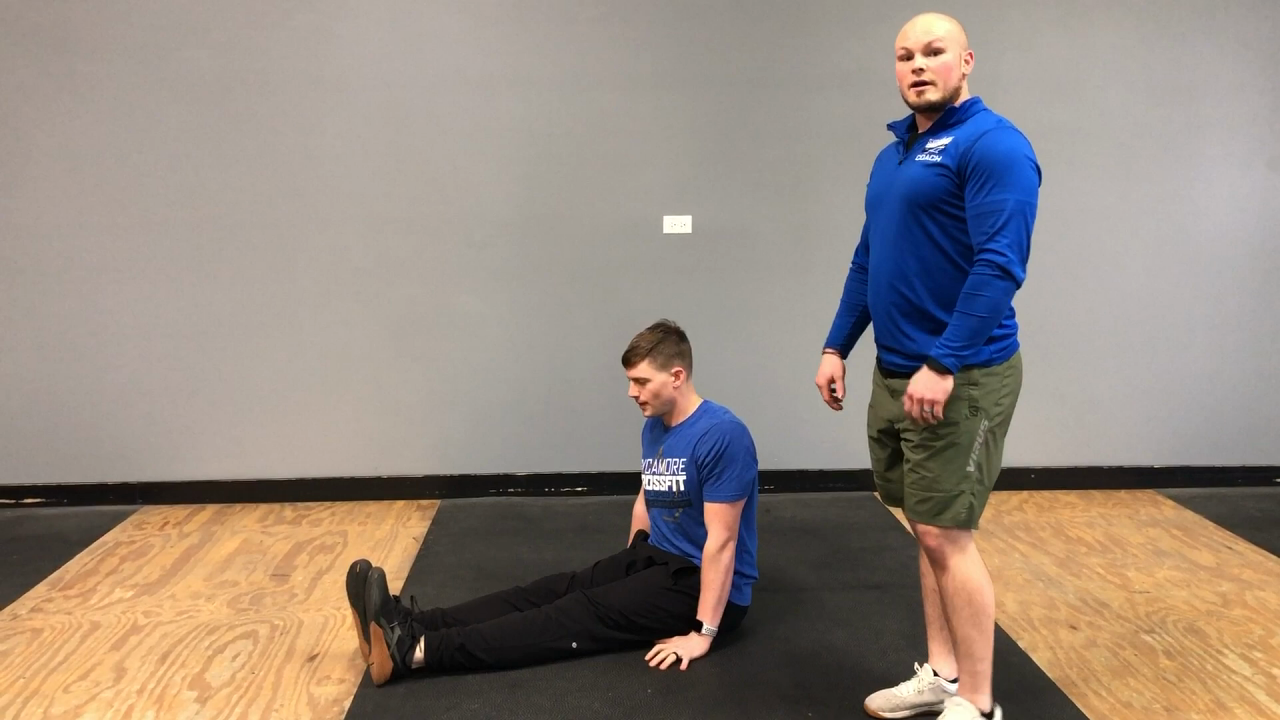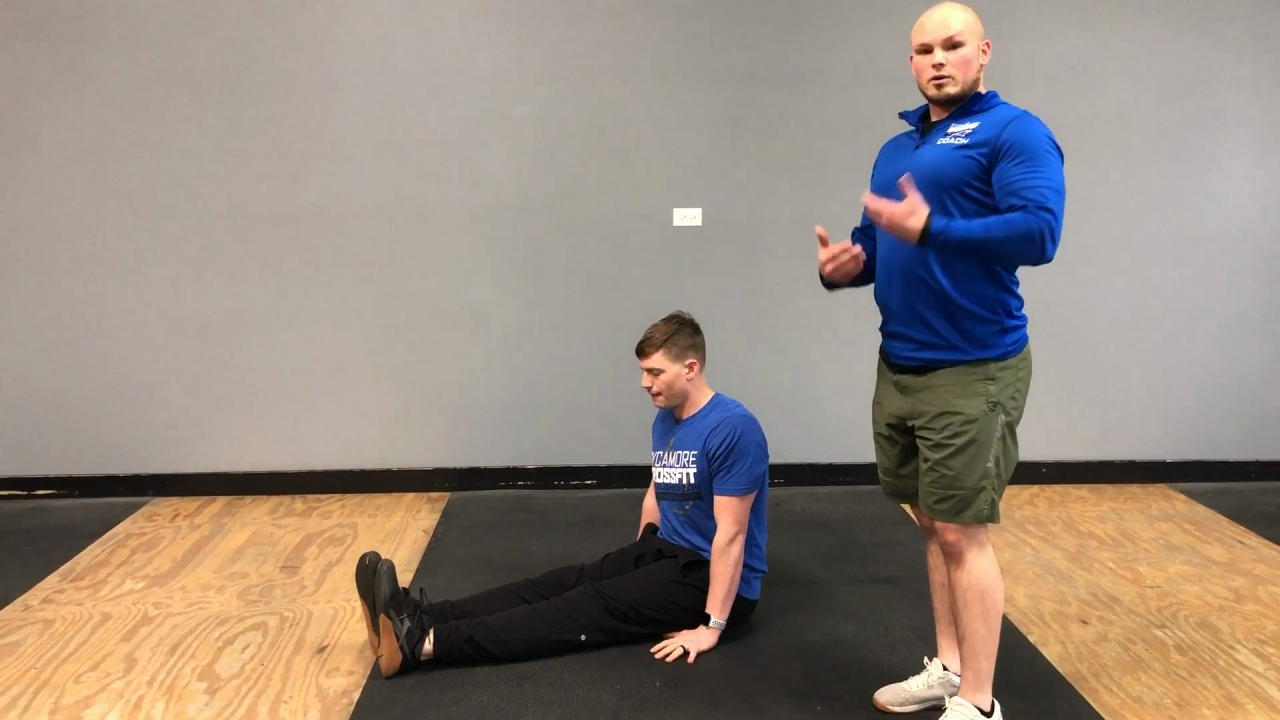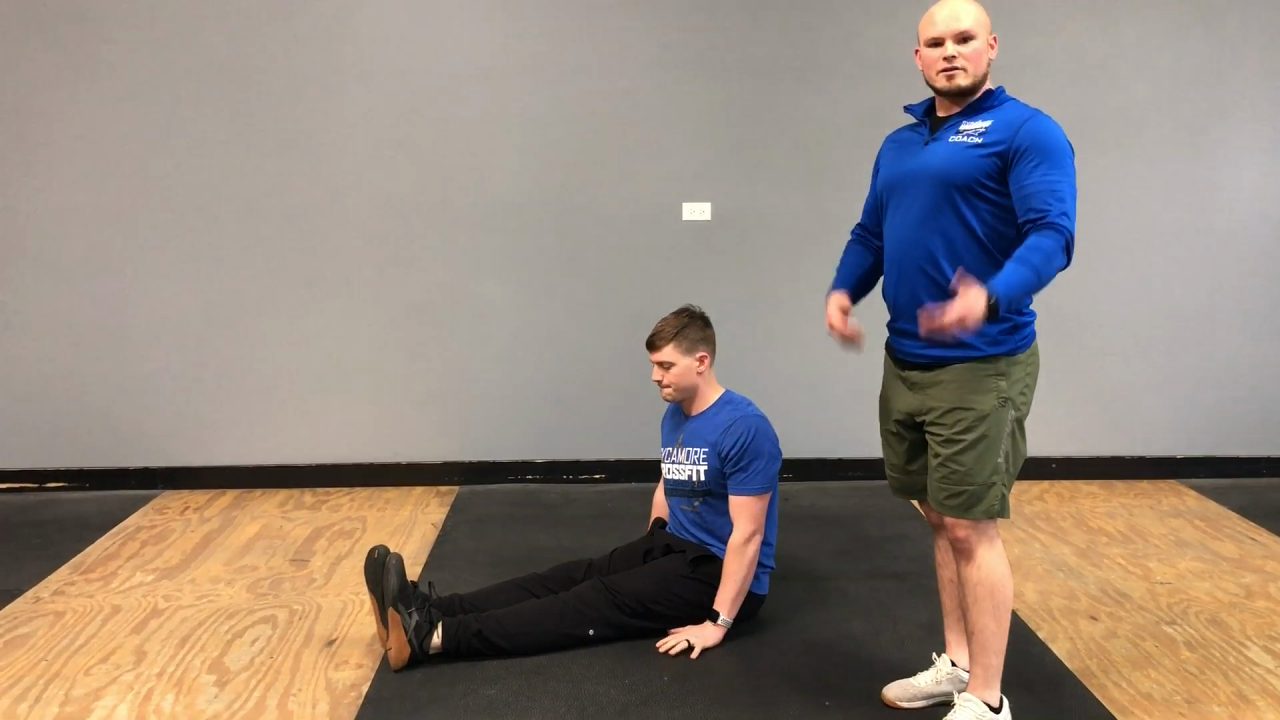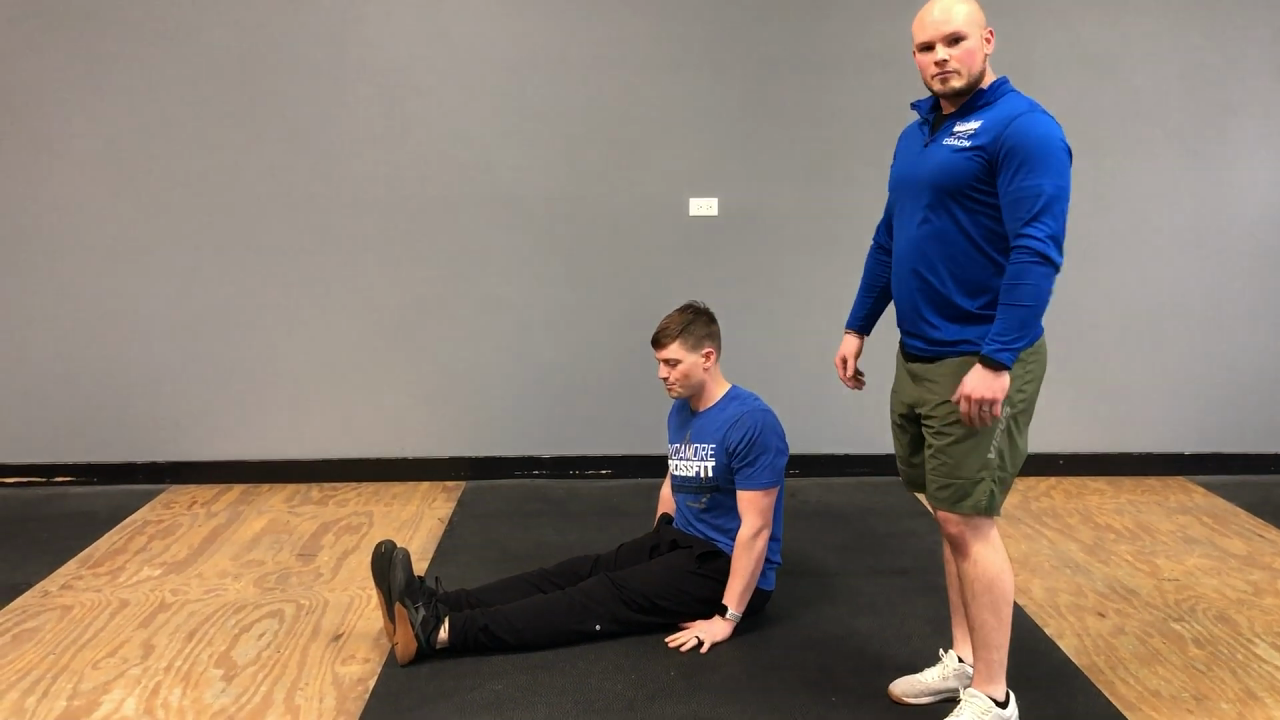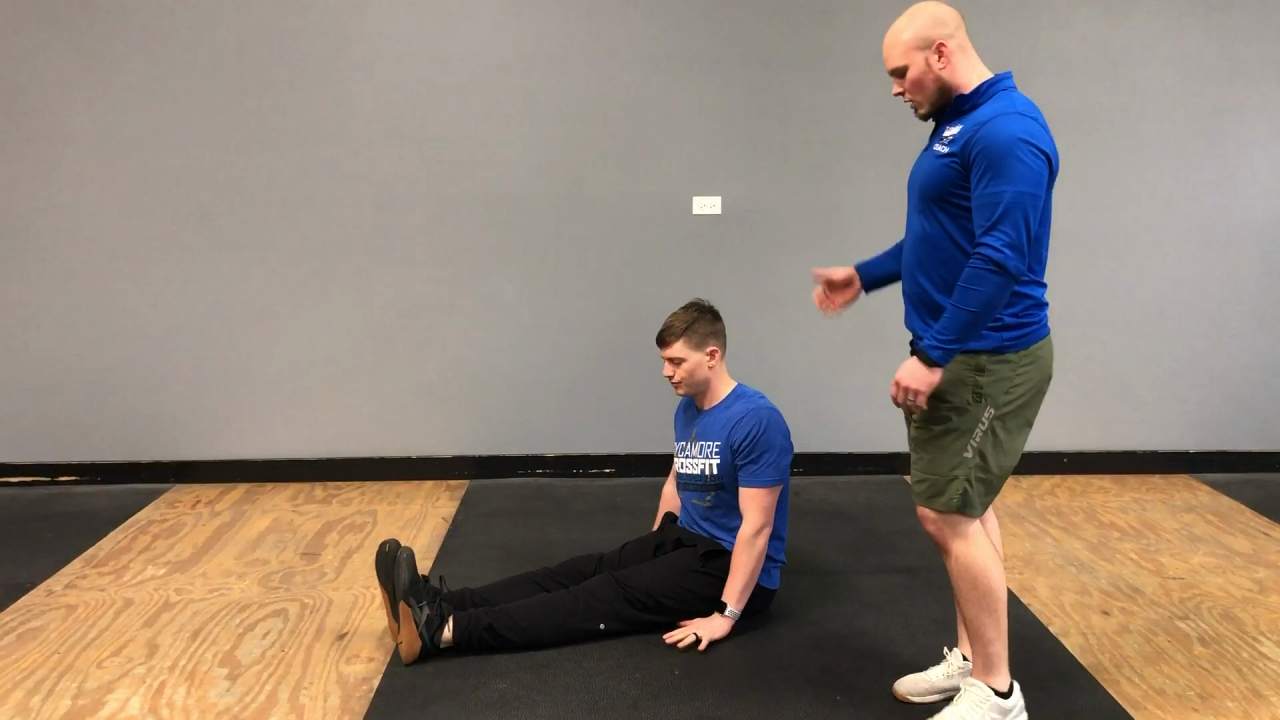
dt=0.4s
person 1, frame 1
left shoulder: (993, 145)
right shoulder: (893, 155)
left elbow: (1002, 264)
right elbow: (868, 258)
left wrist: (944, 366)
right wrist: (837, 345)
left hip: (961, 377)
right hip: (898, 373)
left knee: (946, 536)
right knee: (926, 530)
person 1, frame 2
left shoulder: (1014, 132)
right shoulder: (897, 149)
left elbow: (1038, 231)
right elbow: (876, 241)
left wrist: (930, 229)
right wrist: (842, 265)
left hip: (972, 371)
right hip: (899, 366)
left knee: (962, 533)
right knee: (932, 525)
person 1, frame 3
left shoulder: (1026, 132)
right shoulder: (898, 144)
left elbow: (1052, 238)
right elbow: (869, 238)
left wrist: (991, 301)
right wrist: (842, 291)
left hip: (981, 366)
right hip: (904, 364)
left knee: (971, 528)
right knee: (939, 519)
person 1, frame 4
left shoulder: (1023, 129)
right shoulder: (916, 135)
left elbow: (1035, 253)
right elbow: (889, 240)
left wrist: (998, 359)
right wrist: (858, 326)
left hip: (981, 364)
right hip: (919, 358)
left knee: (968, 523)
right knee: (950, 516)
right ankle: (964, 660)
person 1, frame 5
left shoulder: (1007, 130)
right shoulder: (956, 126)
left elbow: (999, 260)
left wrist: (931, 356)
right wrist: (865, 276)
left hip: (989, 361)
right hip: (959, 355)
left knee: (947, 516)
right knee: (963, 510)
right ankle: (970, 657)
person 2, frame 1
left shoulder: (721, 435)
right shoulder: (655, 426)
left elbow: (721, 540)
left wrist: (703, 632)
right wrist: (628, 573)
left hip: (707, 585)
right hip: (660, 558)
left knee: (584, 614)
right knee: (557, 590)
left ankle: (415, 651)
right ankle: (412, 627)
person 2, frame 2
left shoulder: (733, 429)
right shoulder: (666, 420)
left elbow: (731, 535)
left wrist: (711, 626)
right wrist: (637, 566)
left hip: (716, 579)
right hip: (669, 551)
left knee: (594, 607)
right knee: (566, 583)
left ankle: (424, 643)
right ankle: (422, 618)
person 2, frame 3
left shoulder: (744, 427)
right shoulder: (675, 415)
left elbow: (747, 533)
left wrist: (718, 623)
right wrist: (646, 560)
left hip: (721, 570)
right hip: (677, 546)
left knee: (600, 602)
right knee: (572, 577)
left ankle: (432, 636)
right ankle: (430, 613)
person 2, frame 4
left shoulder: (752, 422)
right shoulder: (681, 412)
left elbow: (756, 528)
left wrist: (727, 617)
right wrist: (653, 556)
left hip: (727, 566)
right hip: (683, 541)
left knee: (608, 597)
right knee: (580, 572)
left ankle: (440, 632)
right ankle: (437, 607)
person 2, frame 5
left shoulder: (756, 420)
right shoulder: (688, 408)
left elbow: (757, 526)
left wrist: (726, 614)
right wrist: (652, 554)
left hip: (733, 567)
right hip: (687, 539)
left knee: (611, 594)
right knee: (583, 571)
left ankle: (444, 630)
right ankle: (441, 607)
